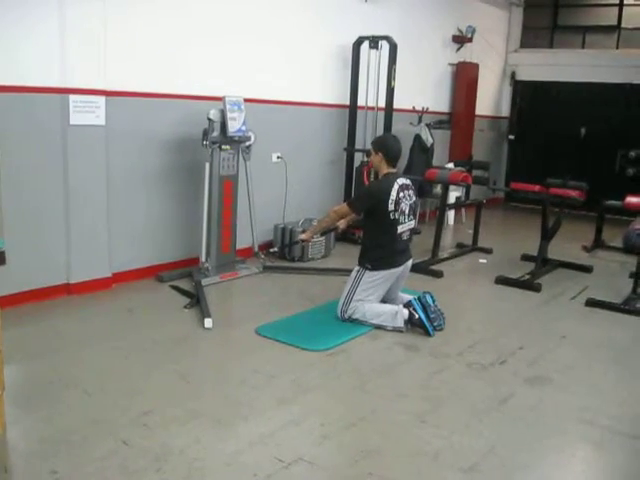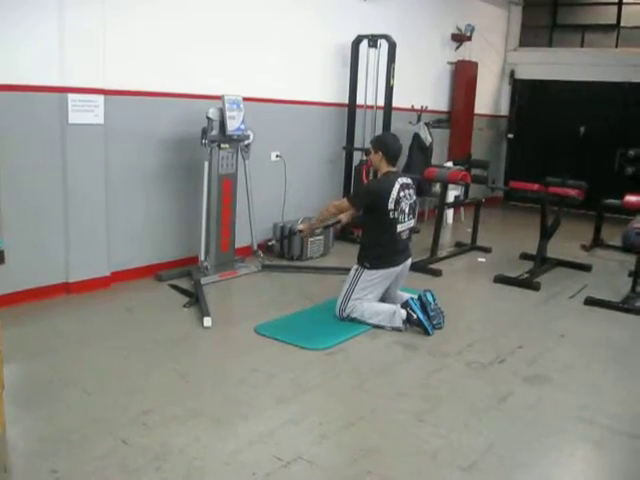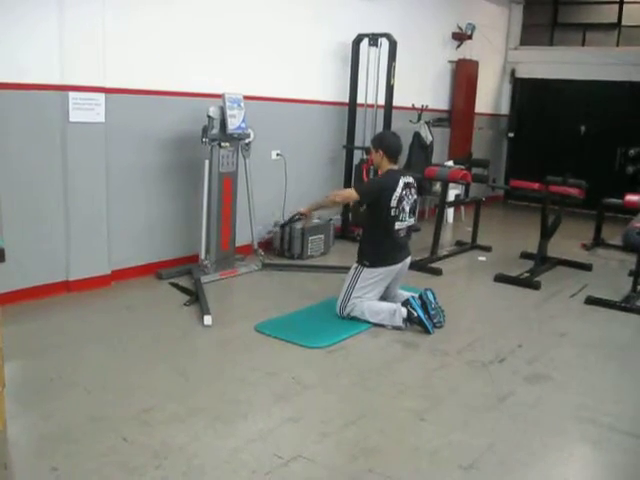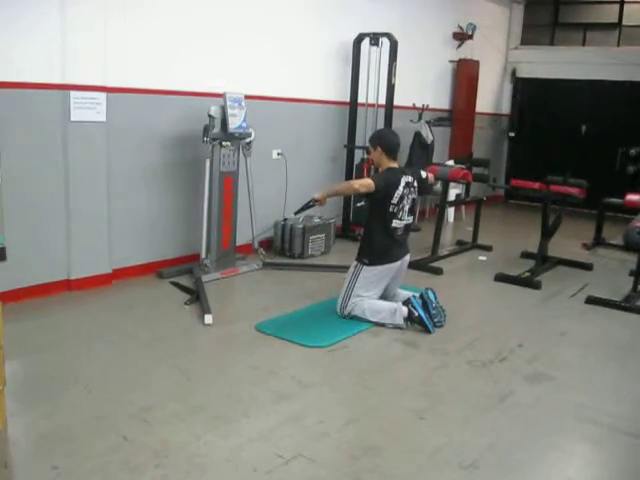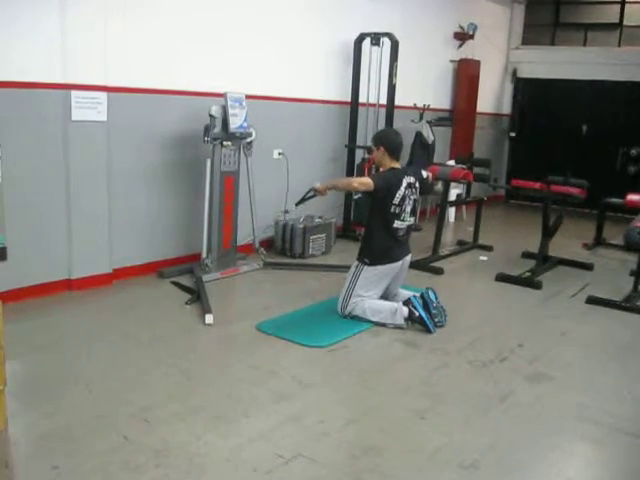
dt=0.3s
person 1, frame 1
left shoulder: (376, 189)
right shoulder: (407, 184)
left elbow: (338, 212)
left wrist: (310, 233)
right wrist: (348, 220)
left hip: (379, 266)
right hip: (403, 260)
left knee: (348, 310)
right knee: (387, 298)
left ankle: (406, 316)
right ankle: (419, 305)
person 1, frame 2
left shoulder: (377, 187)
right shoulder: (407, 182)
left elbow: (336, 208)
left wrist: (310, 225)
right wrist: (351, 213)
left hip: (378, 264)
right hip: (403, 259)
left knee: (346, 309)
right knee: (386, 297)
left ankle: (404, 315)
right ankle: (420, 303)
person 1, frame 3
left shoulder: (381, 183)
right shoulder: (409, 180)
left elbow: (342, 197)
left wrist: (310, 208)
right wrist: (369, 202)
left hip: (378, 262)
right hip: (402, 257)
left knee: (347, 307)
right knee: (386, 295)
left ankle: (405, 314)
right ankle: (419, 302)
person 1, frame 4
left shoulder: (384, 179)
right shoulder: (412, 176)
left elbow: (358, 185)
right elbow: (430, 179)
left wrist: (325, 194)
left hip: (377, 259)
right hip: (401, 255)
left knee: (348, 306)
right knee: (387, 295)
left ankle: (405, 313)
right ankle: (421, 302)
person 1, frame 5
left shoulder: (385, 180)
right shoulder: (413, 176)
left elbow: (357, 184)
right elbow: (429, 177)
left wrist: (326, 186)
left hip: (378, 259)
right hip: (402, 255)
left knee: (349, 306)
right knee: (388, 295)
left ankle: (406, 313)
right ankle: (421, 301)
